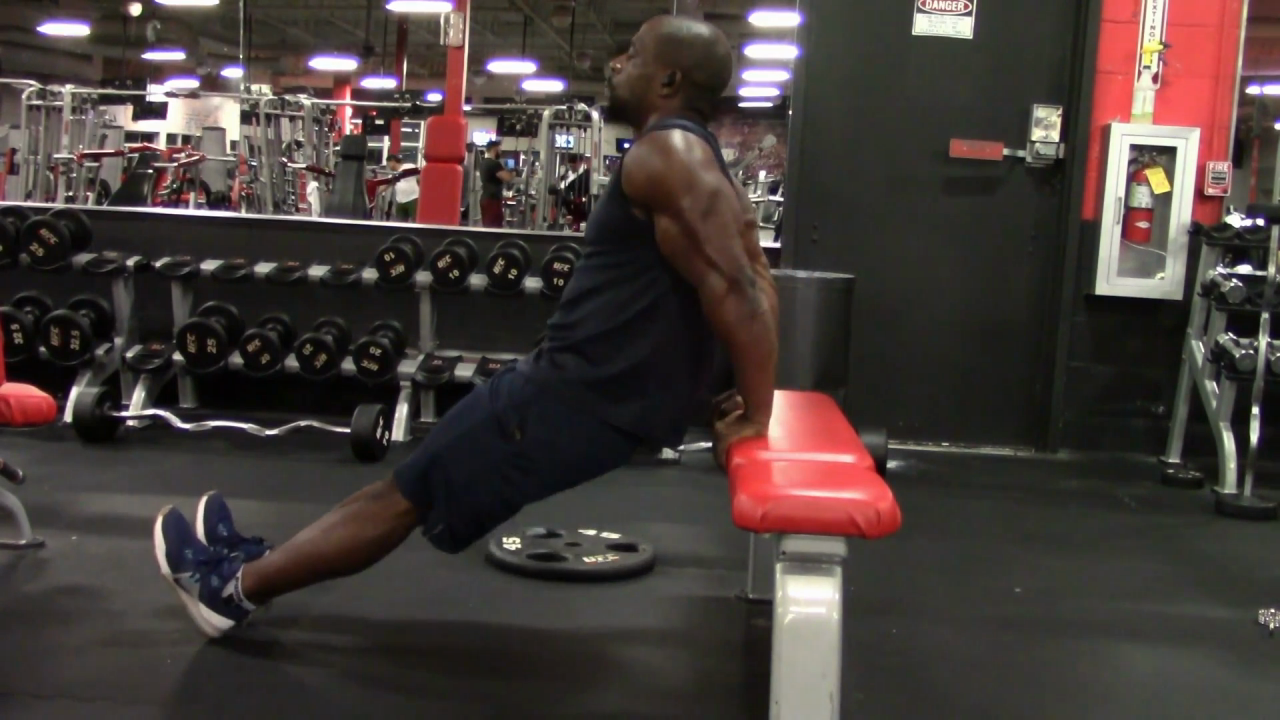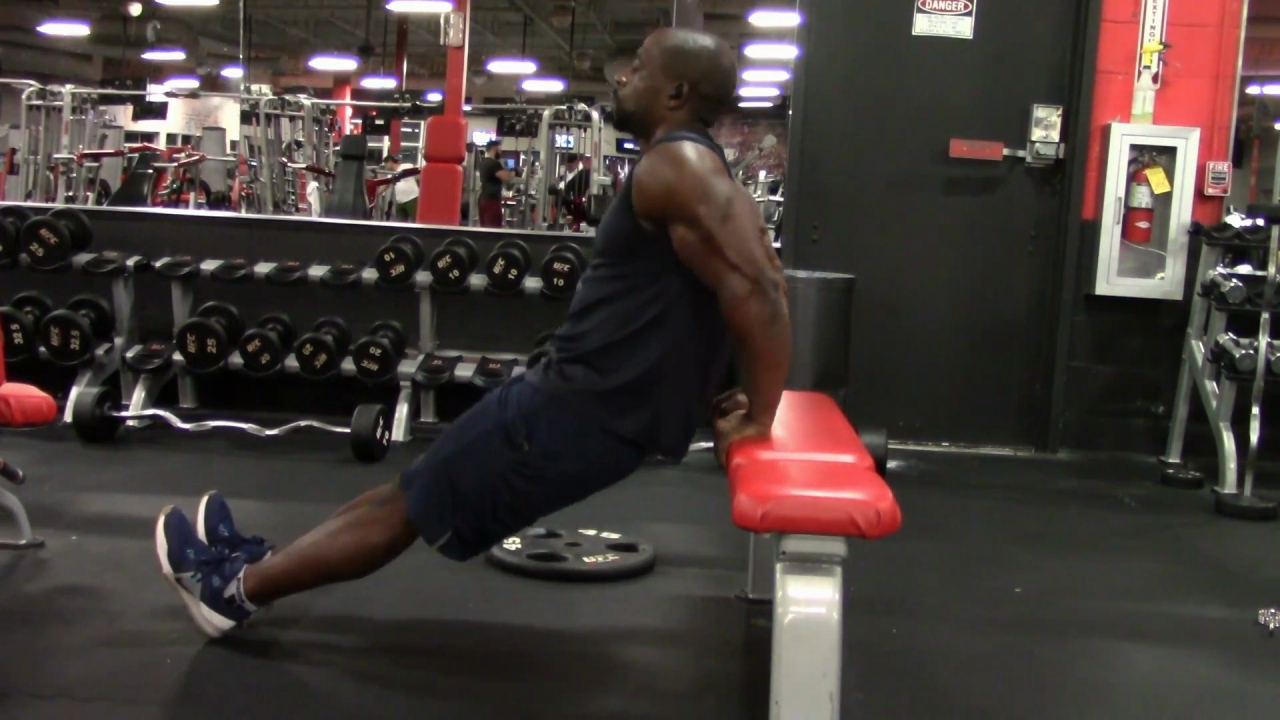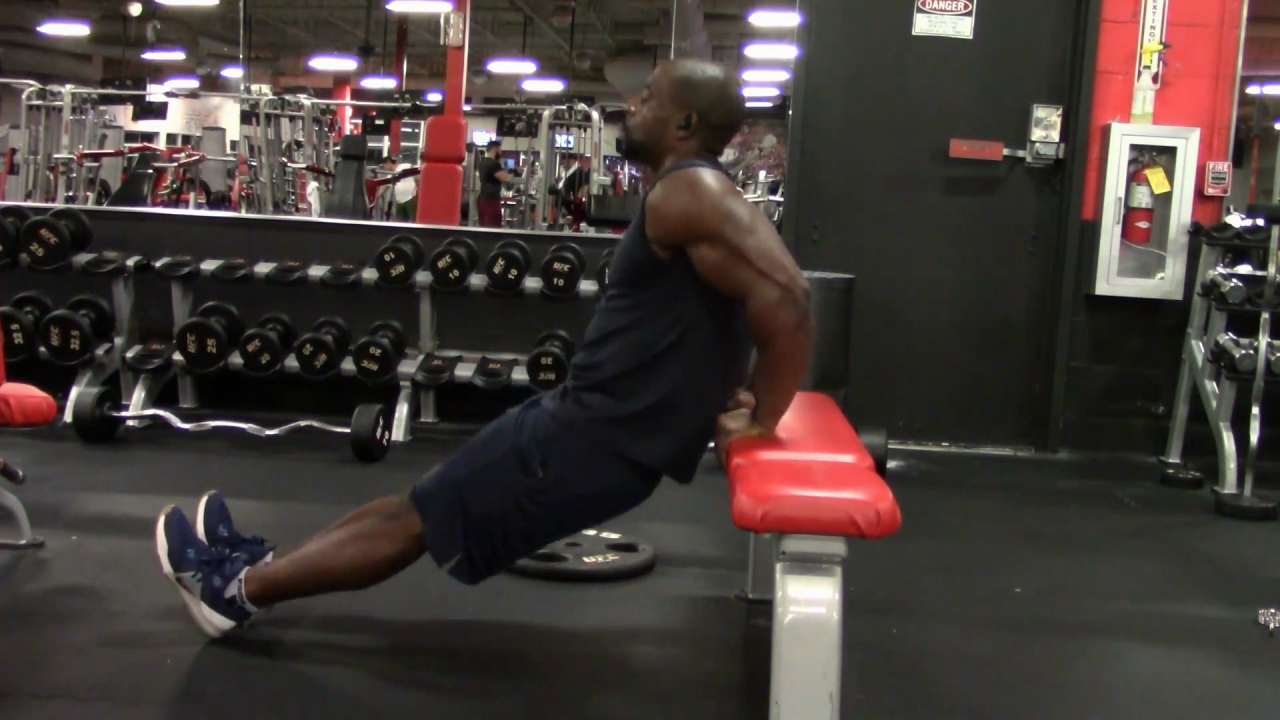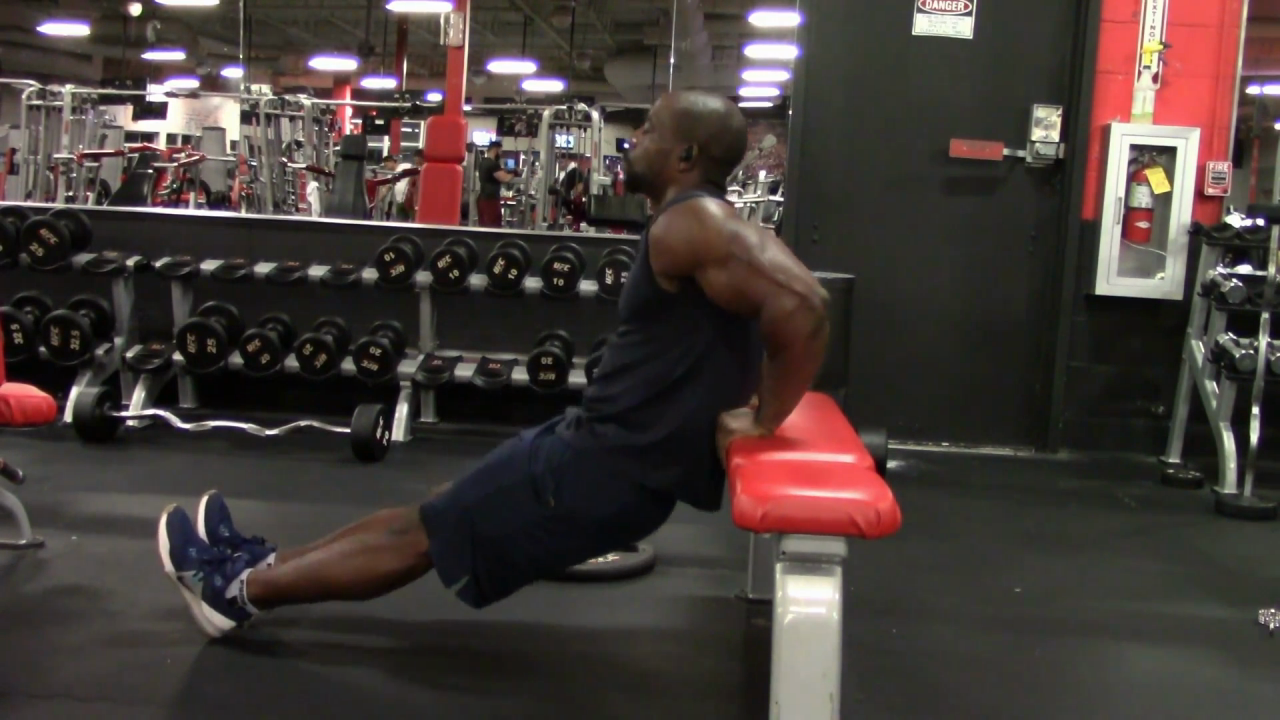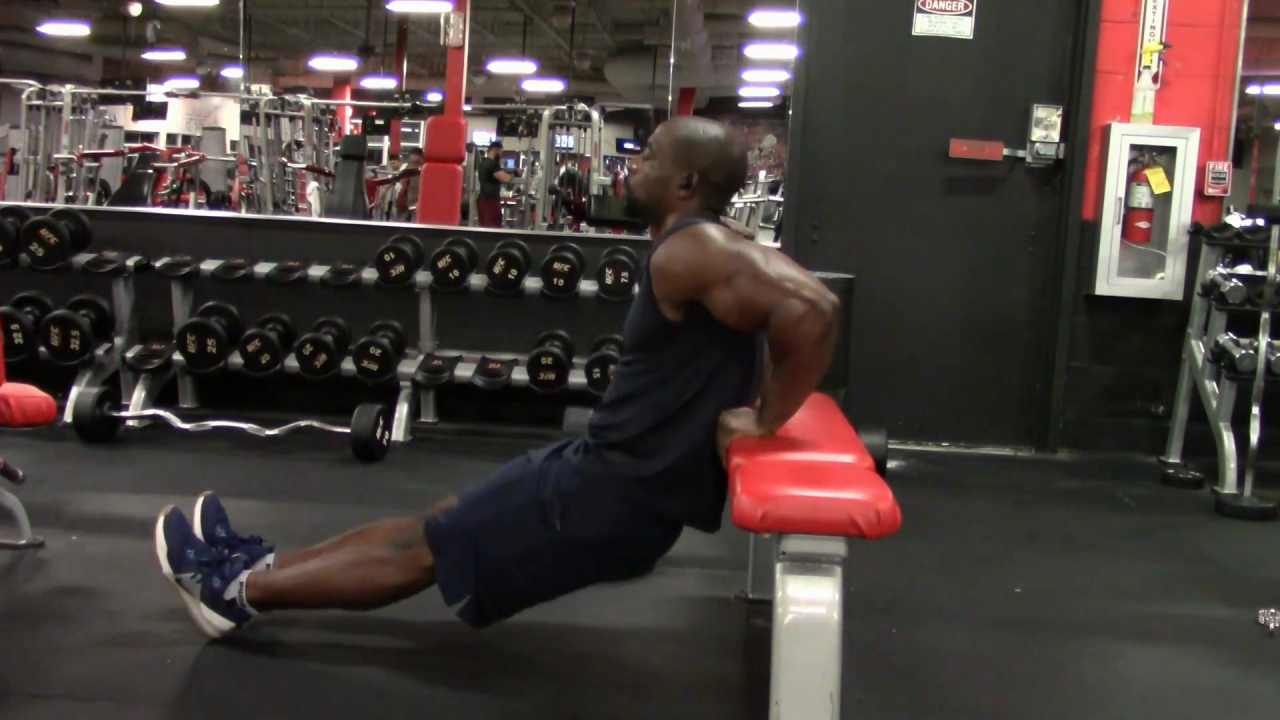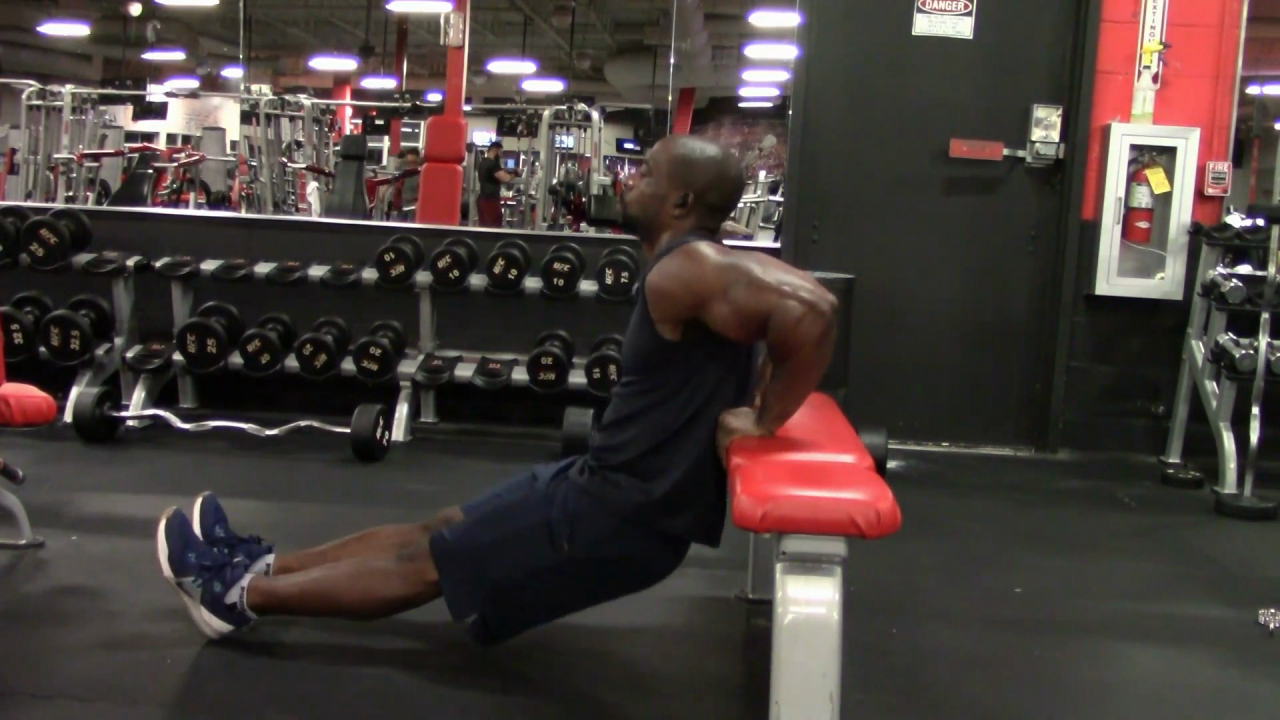
dt=0.2s
person 1, frame 1
left shoulder: (666, 154)
right shoulder: (691, 159)
left elbow: (734, 290)
right elbow: (753, 277)
left wrist: (755, 419)
right wrist: (746, 397)
left hip: (579, 397)
right hip: (593, 384)
left knee: (407, 497)
right knee: (416, 483)
left ankle: (234, 588)
right ankle: (258, 563)
person 1, frame 2
left shoulder: (676, 166)
right shoulder: (695, 172)
left elbow: (757, 290)
right elbow: (752, 281)
left wrist: (758, 419)
right wrist: (741, 395)
left hip: (586, 410)
right hip: (590, 393)
left knee: (410, 503)
right knee: (419, 486)
left ankle: (235, 589)
right ankle: (258, 561)
person 1, frame 3
left shoulder: (687, 194)
right shoulder: (702, 196)
left elbow: (785, 298)
right elbow: (768, 294)
left wrist: (760, 421)
right wrist: (742, 395)
left hip: (602, 437)
right hip: (598, 416)
left knee: (418, 518)
right knee: (428, 499)
left ankle: (236, 588)
right ankle: (260, 562)
person 1, frame 4
left shoulder: (690, 225)
right shoulder: (703, 225)
left elbow: (802, 305)
right elbow: (781, 305)
left wrist: (764, 421)
right wrist: (750, 398)
left hip: (616, 467)
right hip: (609, 443)
left knee: (425, 536)
right knee: (437, 511)
left ankle: (238, 589)
right ankle: (265, 562)
person 1, frame 5
left shoulder: (690, 252)
right shoulder: (705, 250)
left elbow: (812, 311)
right elbow: (788, 315)
left wrist: (765, 422)
right wrist: (754, 399)
left hip: (621, 493)
right hip: (611, 465)
left knee: (427, 551)
right knee: (439, 521)
left ankle: (238, 589)
right ankle: (263, 564)
person 1, frame 6
left shoulder: (685, 271)
right shoulder: (702, 266)
left elbow: (812, 311)
right elbow: (789, 310)
left wrist: (764, 421)
right wrist: (756, 403)
left hip: (626, 513)
right hip: (616, 482)
left knee: (431, 563)
right knee: (441, 529)
left ankle: (238, 594)
right ankle: (263, 565)
